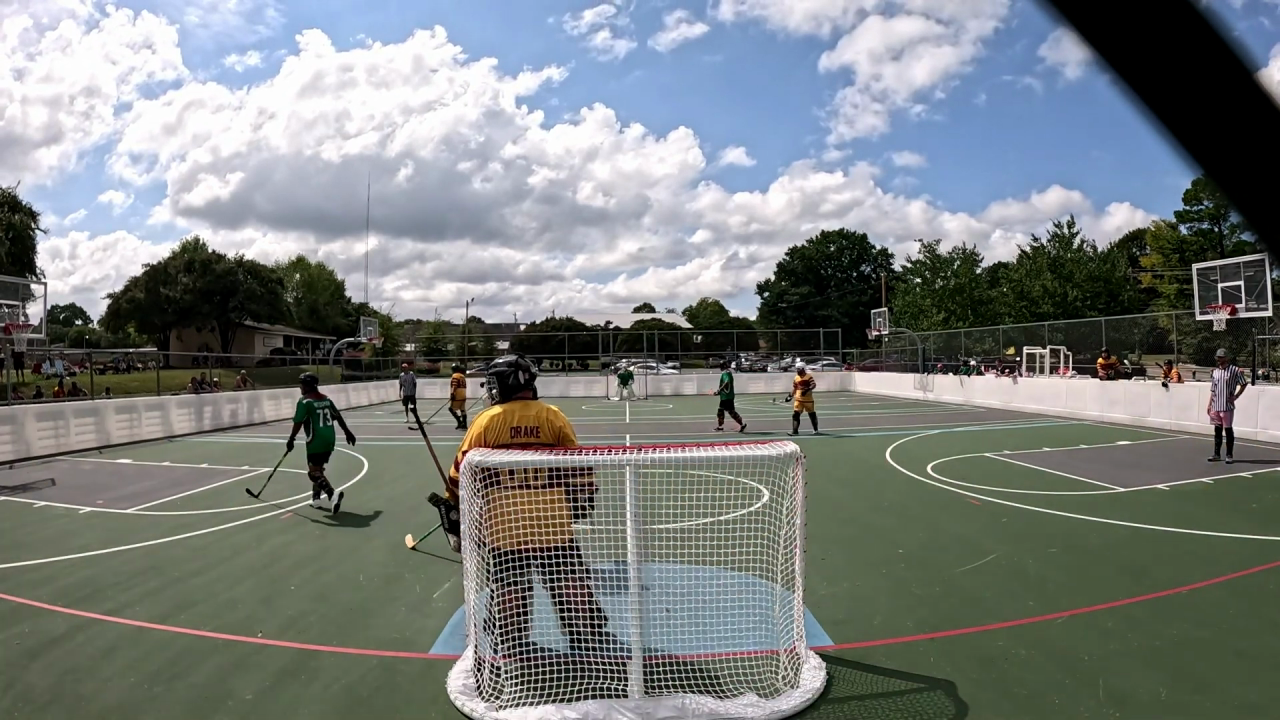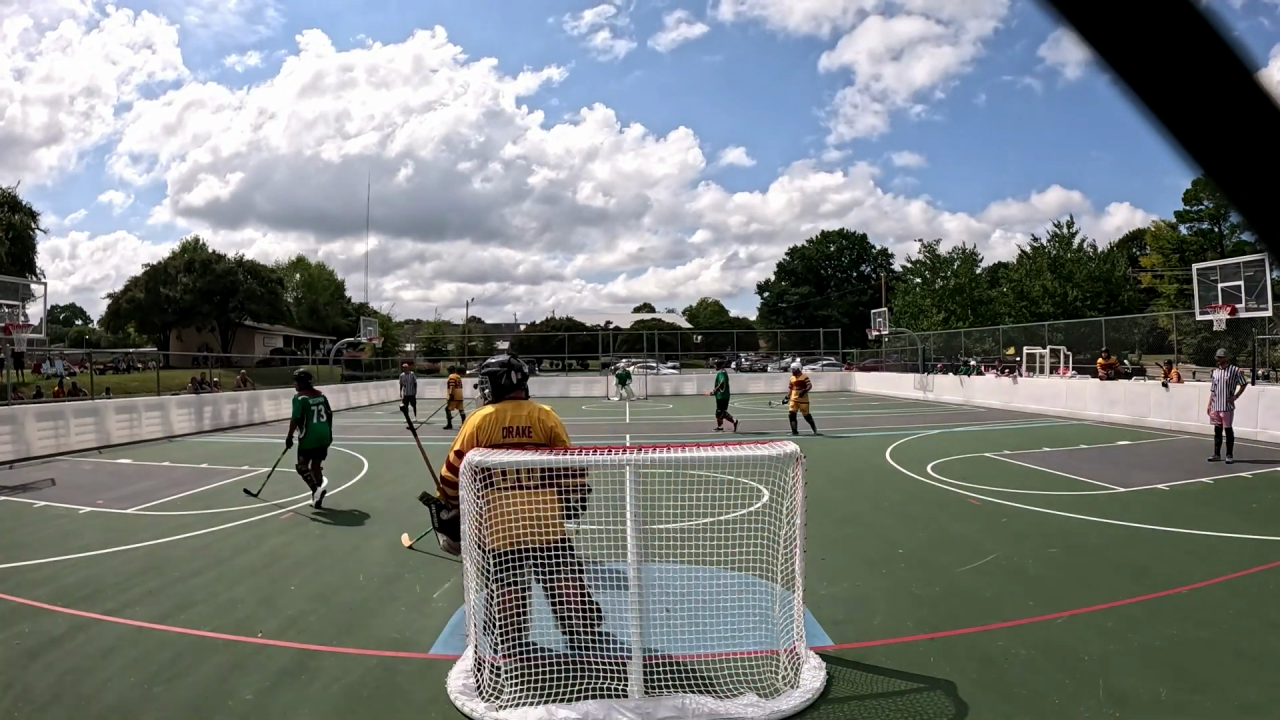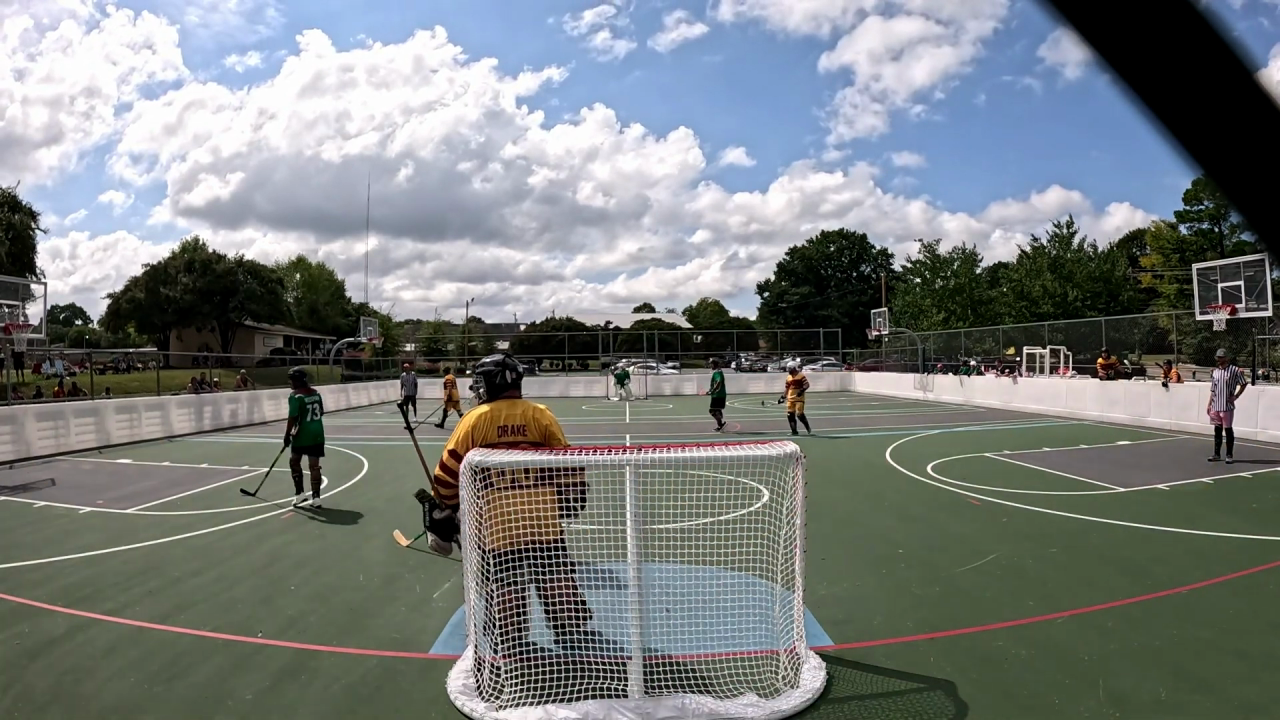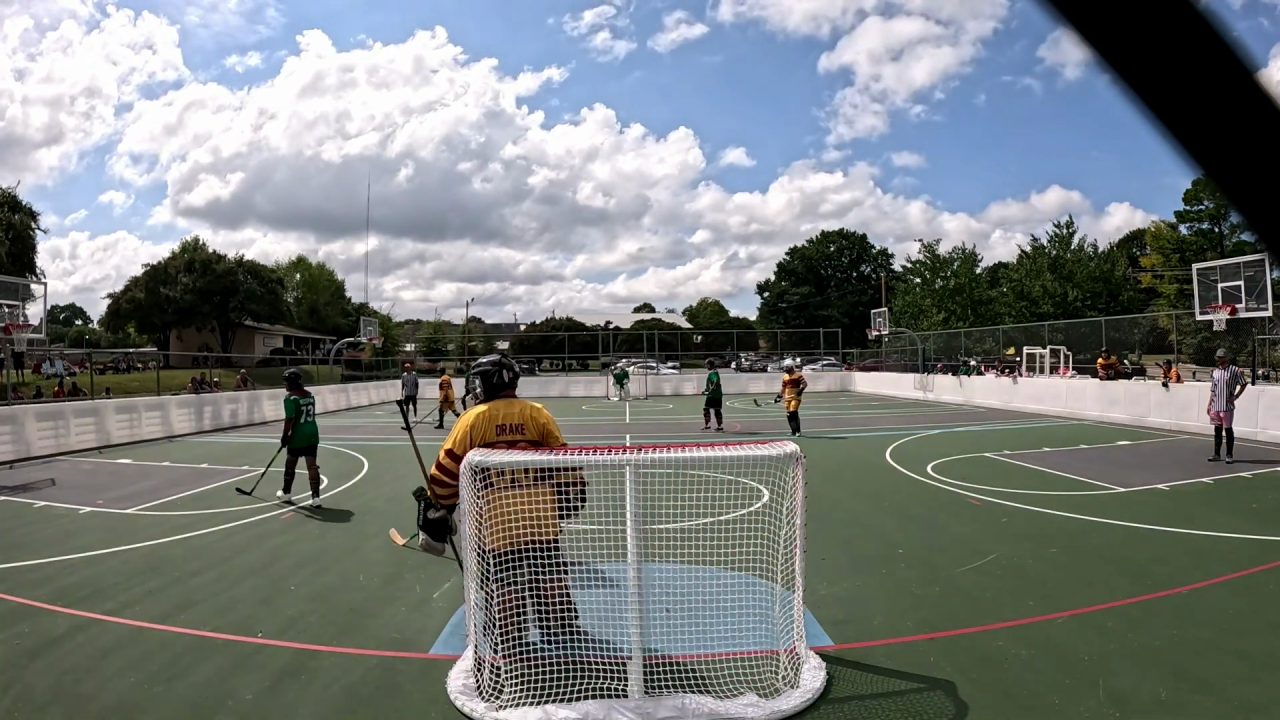
dt=0.1s
person 1, frame 1
left shoulder: (487, 420)
right shoulder: (554, 416)
left elbow: (463, 472)
right elbow: (576, 466)
left wrist: (456, 509)
right wrist: (580, 503)
left hip: (504, 517)
right hip: (551, 514)
left knee: (508, 583)
right knee: (568, 577)
left ankle: (512, 643)
right ankle: (588, 634)
person 1, frame 2
left shoulder: (480, 420)
right shoulder: (546, 416)
left elbow: (454, 472)
right elbow: (570, 465)
left wrist: (448, 510)
right wrist: (572, 501)
left hip: (498, 515)
right hip: (545, 511)
left knee: (506, 582)
right knee: (562, 572)
left ankle: (512, 642)
right ankle: (582, 628)
person 1, frame 3
left shoulder: (474, 419)
right shoulder: (541, 414)
left elbow: (449, 472)
right elbow: (565, 463)
left wrist: (440, 511)
right wrist: (571, 498)
left hip: (495, 515)
right hip: (542, 511)
left knee: (504, 582)
right knee: (555, 572)
left ankle: (510, 641)
right ankle: (571, 627)
person 1, frame 4
left shoulder: (473, 419)
right shoulder: (538, 414)
left elbow: (446, 470)
left wrist: (436, 511)
right wrist: (570, 496)
left hip: (494, 513)
right hip: (540, 508)
left knee: (503, 579)
right knee: (549, 572)
left ankle: (510, 640)
right ankle: (561, 628)
